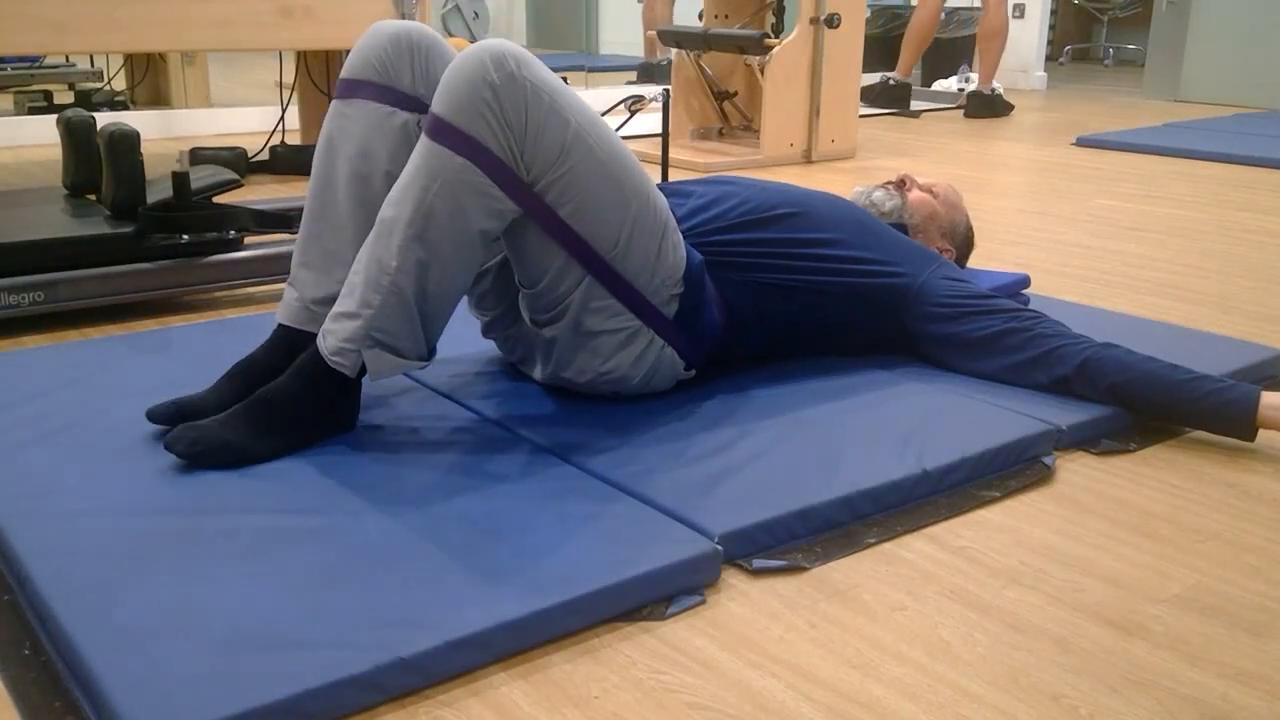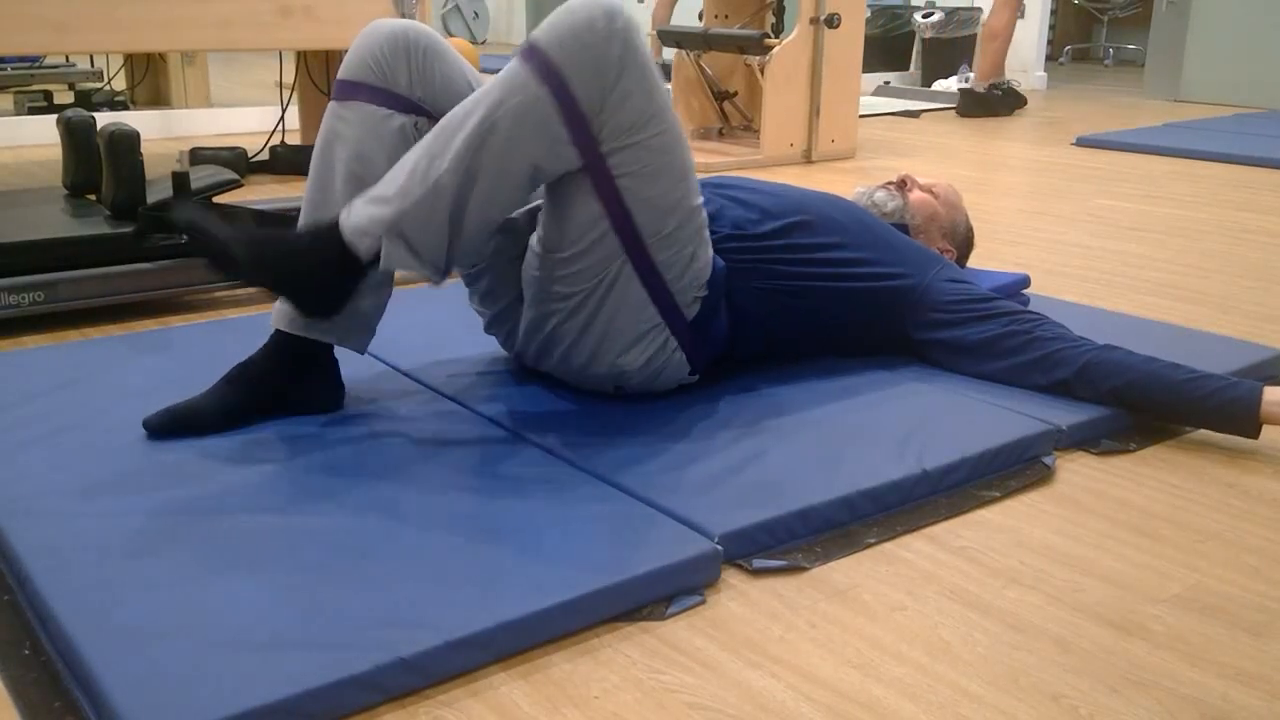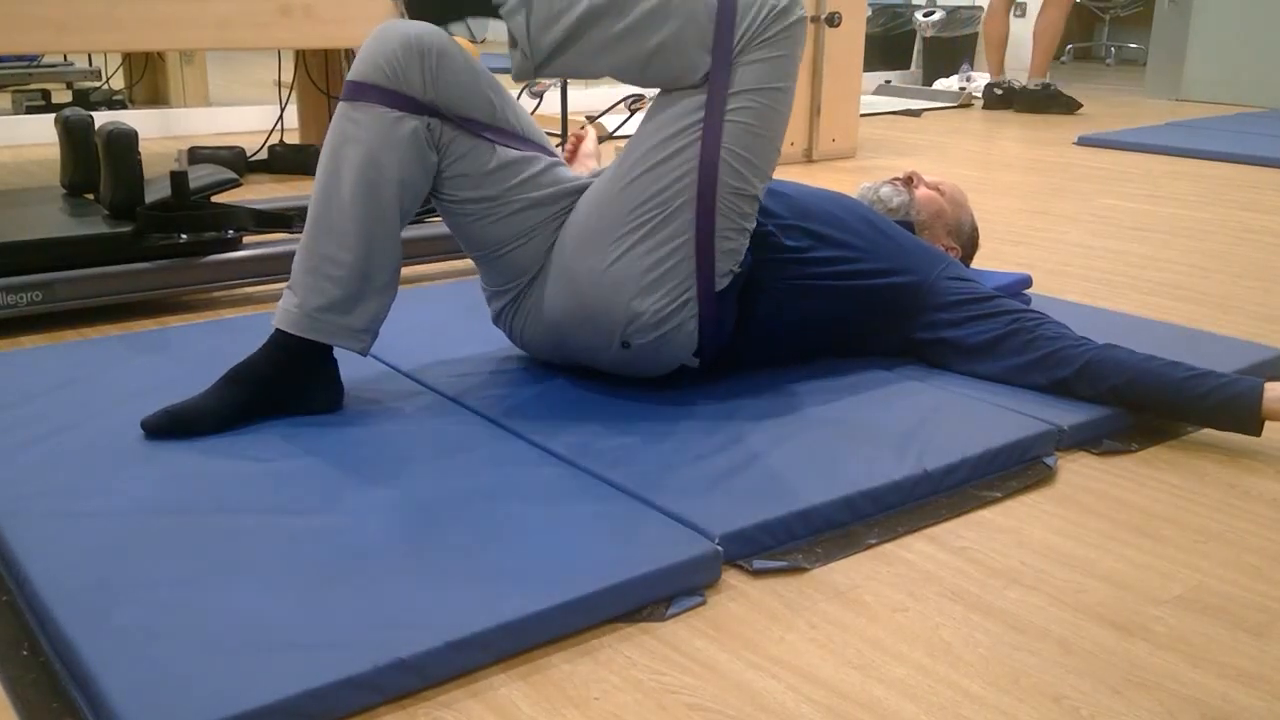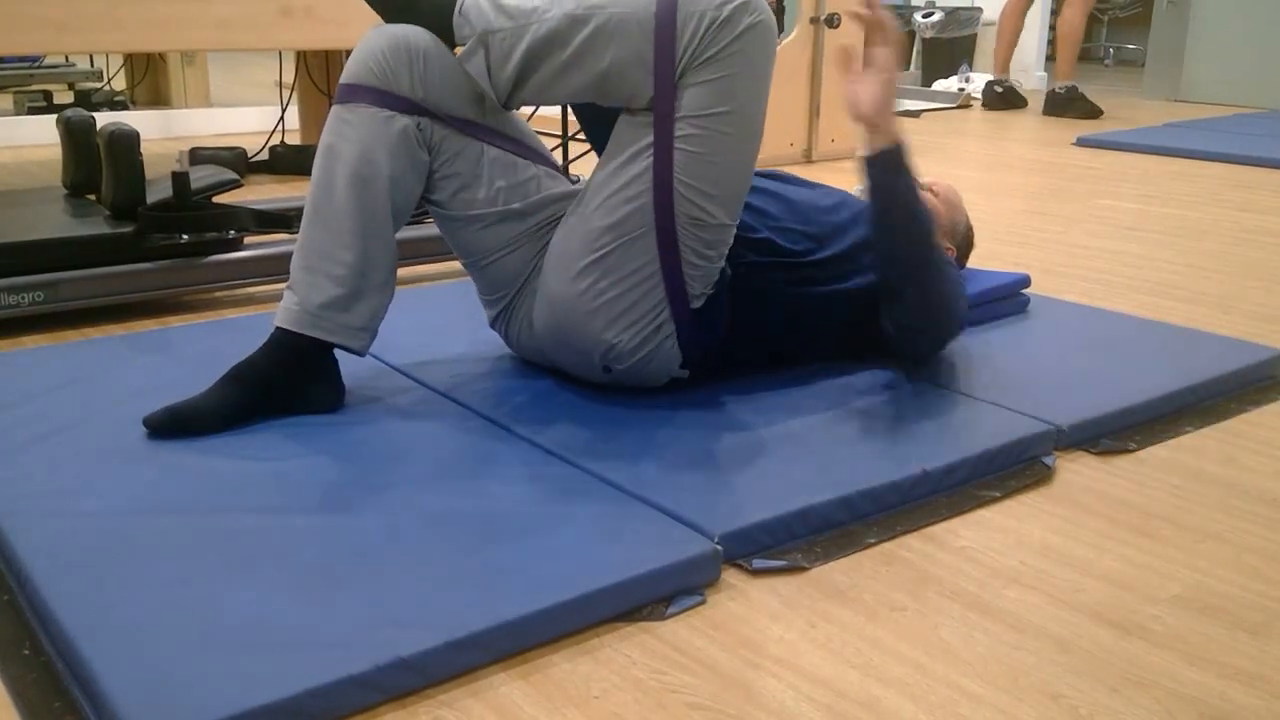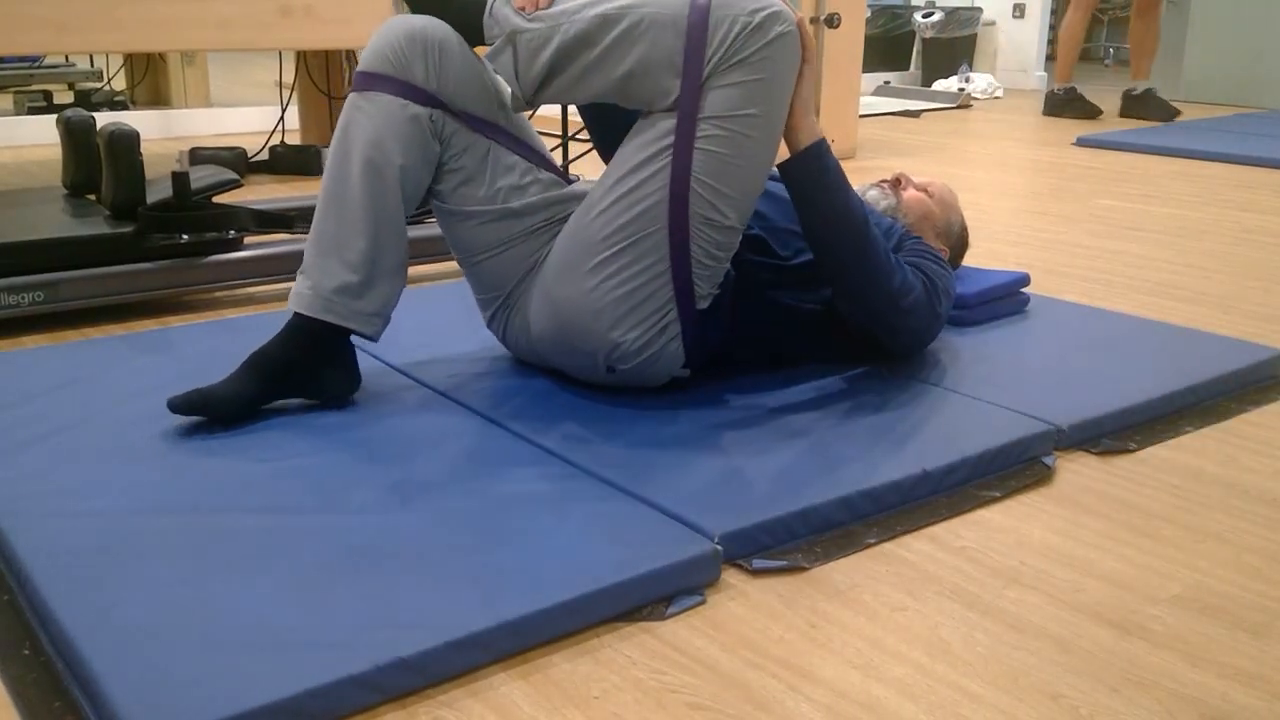
dt=0.7s
person 1, frame 1
left shoulder: (915, 283)
right shoulder: (819, 224)
left elbow: (1072, 356)
right elbow: (635, 197)
left hip: (633, 317)
right hip: (536, 291)
left knee: (495, 74)
right knee: (397, 50)
left ankle: (333, 380)
right ankle: (304, 334)
person 1, frame 2
left shoulder: (917, 283)
right shoulder: (813, 214)
left elbow: (1071, 357)
left hip: (642, 316)
right hip: (550, 281)
left ankle: (331, 259)
right ankle: (305, 357)
person 1, frame 3
left shoulder: (924, 283)
right shoulder: (829, 220)
left elbow: (1070, 358)
right wrist: (587, 169)
left hip: (643, 302)
right hip: (557, 273)
right ankle: (302, 355)
person 1, frame 4
left shoulder: (897, 271)
right shoulder: (805, 209)
left elbow: (929, 323)
right elbow: (622, 156)
left wrist: (883, 135)
left hip: (631, 312)
right hip: (542, 279)
right ankle: (302, 353)
person 1, frame 5
left shoulder: (917, 278)
right shoulder: (826, 214)
left elbow: (875, 304)
right elbow: (644, 170)
left wrist: (802, 130)
left hip: (630, 312)
right hip: (540, 282)
right ankle: (319, 337)
